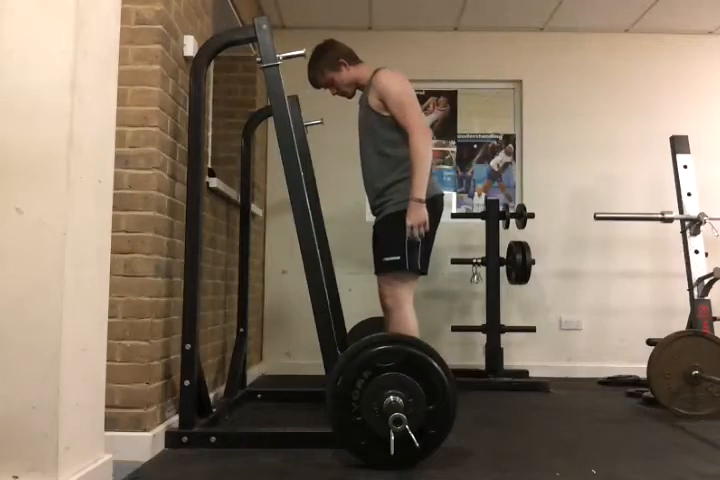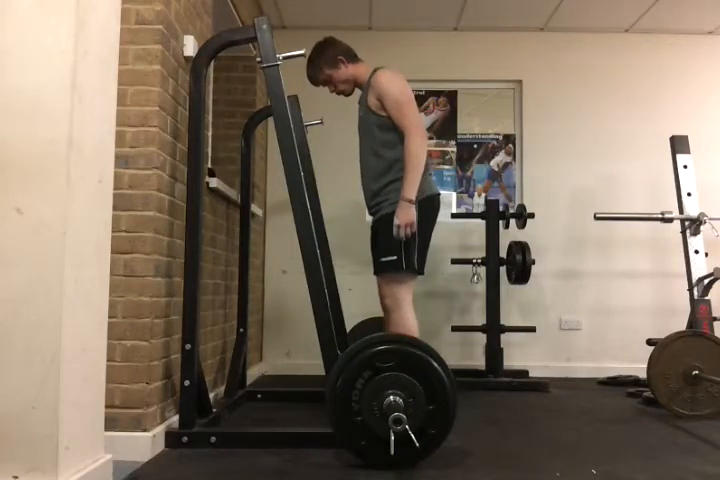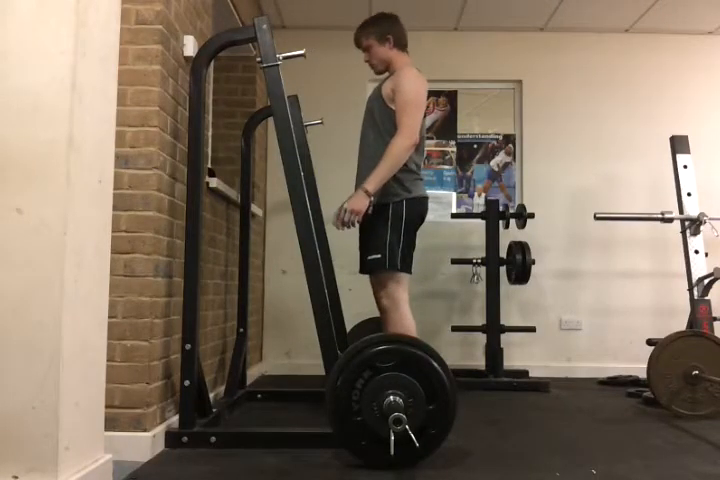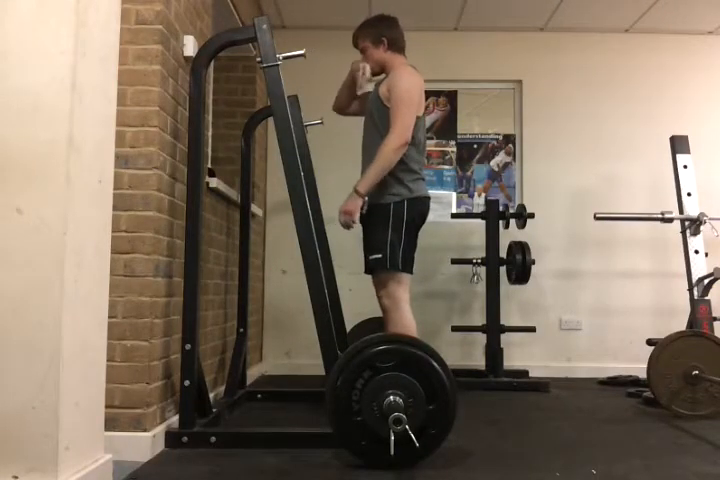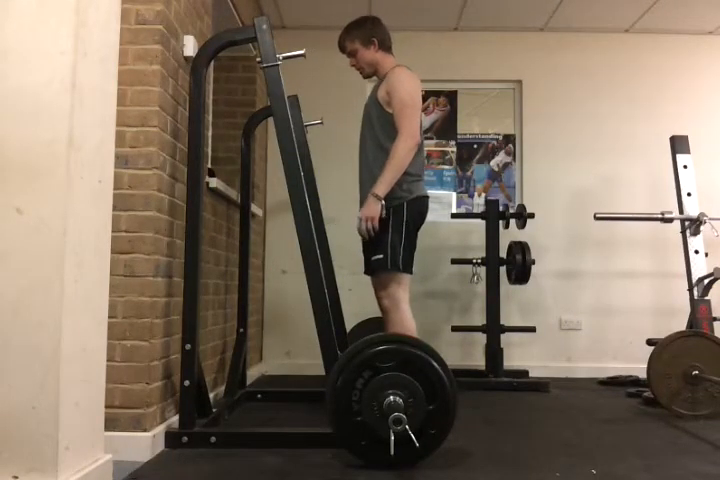
dt=1s
person 1, frame 1
left shoulder: (385, 81)
right shoulder: (368, 96)
left elbow: (420, 134)
left wrist: (417, 200)
left hip: (408, 204)
right hip: (392, 207)
left knee: (396, 295)
right knee: (390, 296)
person 1, frame 2
left shoulder: (384, 80)
right shoulder: (368, 95)
left elbow: (416, 135)
left wrist: (407, 200)
left hip: (406, 204)
right hip: (388, 206)
left knee: (396, 296)
right knee: (390, 297)
person 1, frame 3
left shoulder: (408, 77)
right shoulder: (392, 84)
left elbow: (407, 138)
left wrist: (364, 191)
right wrist: (359, 197)
left hip: (396, 201)
right hip: (384, 202)
left knee: (392, 295)
right knee: (386, 296)
person 1, frame 4
left shoulder: (404, 77)
right shoulder: (387, 86)
left elbow: (399, 138)
right elbow: (341, 106)
left wrist: (357, 191)
right wrist: (353, 76)
left hip: (398, 201)
right hip: (387, 201)
left knee: (393, 293)
right knee: (388, 294)
person 1, frame 5
left shoulder: (400, 78)
right shoulder: (385, 86)
left elbow: (409, 139)
left wrist: (375, 196)
left hip: (397, 202)
right hip: (385, 204)
left knee: (394, 294)
right knee: (387, 294)
